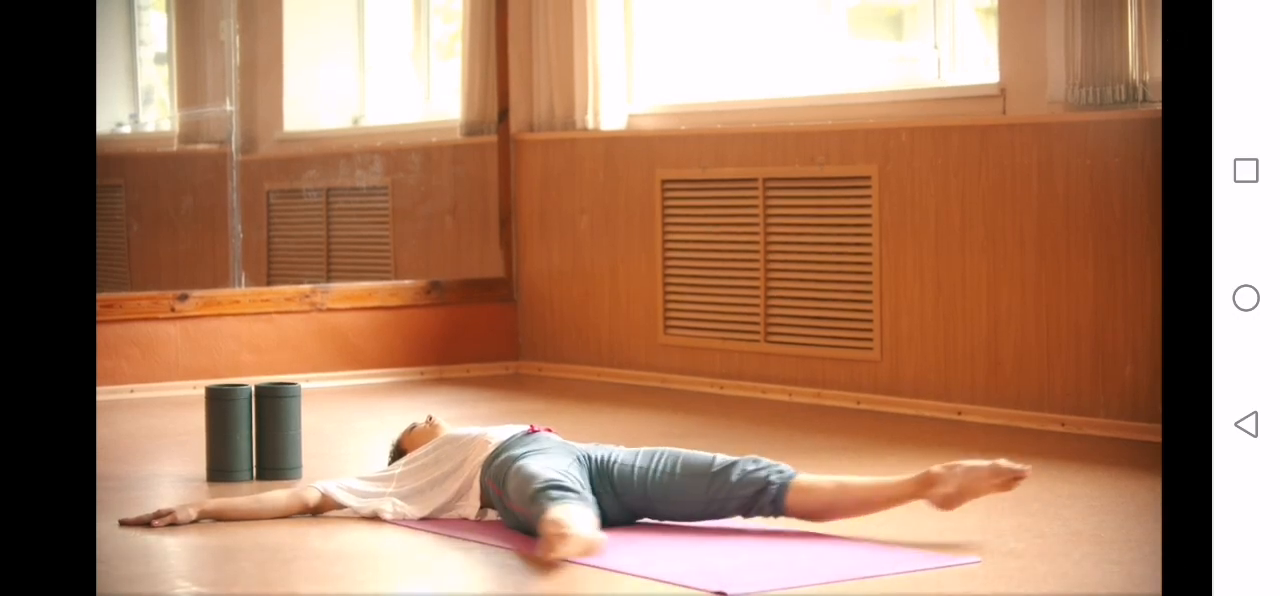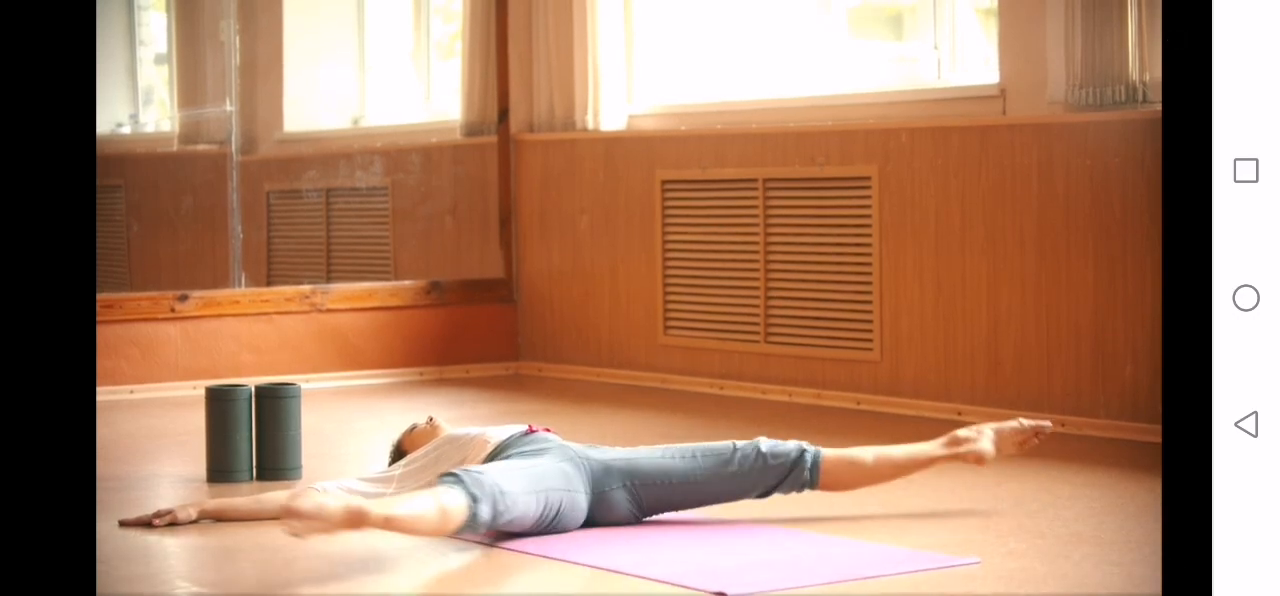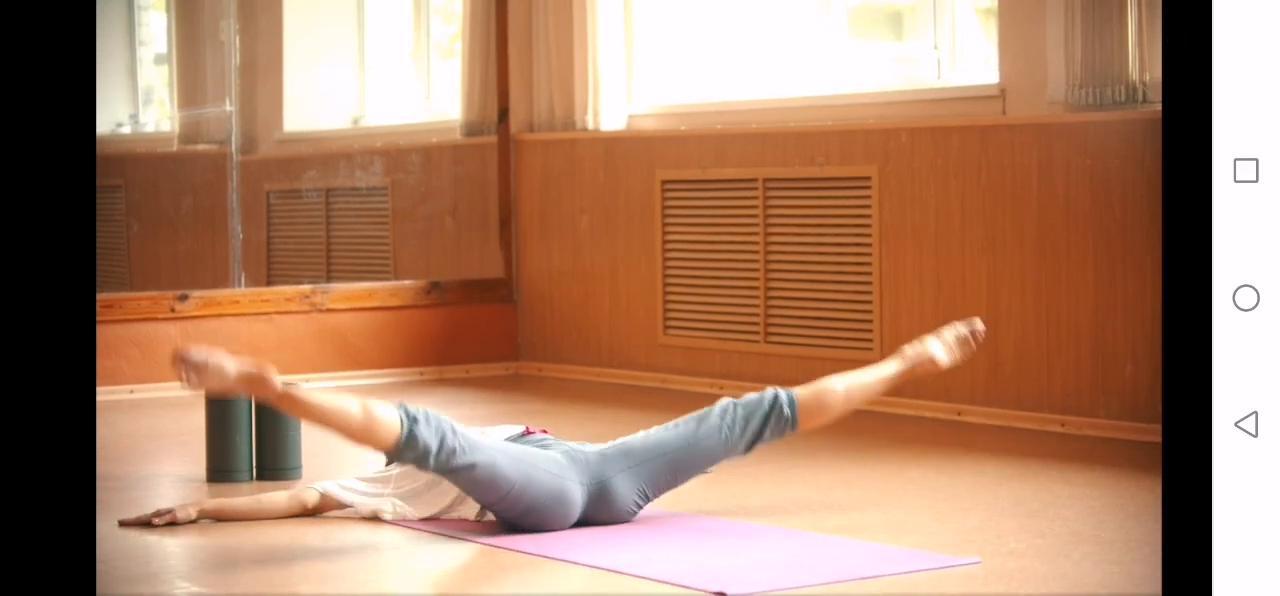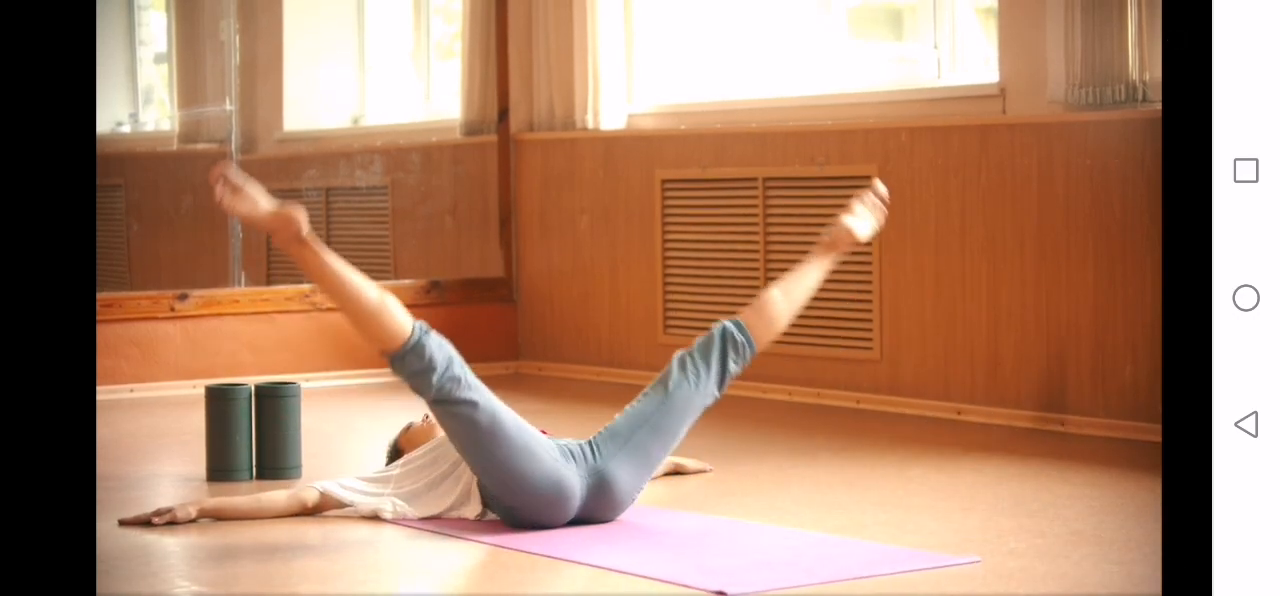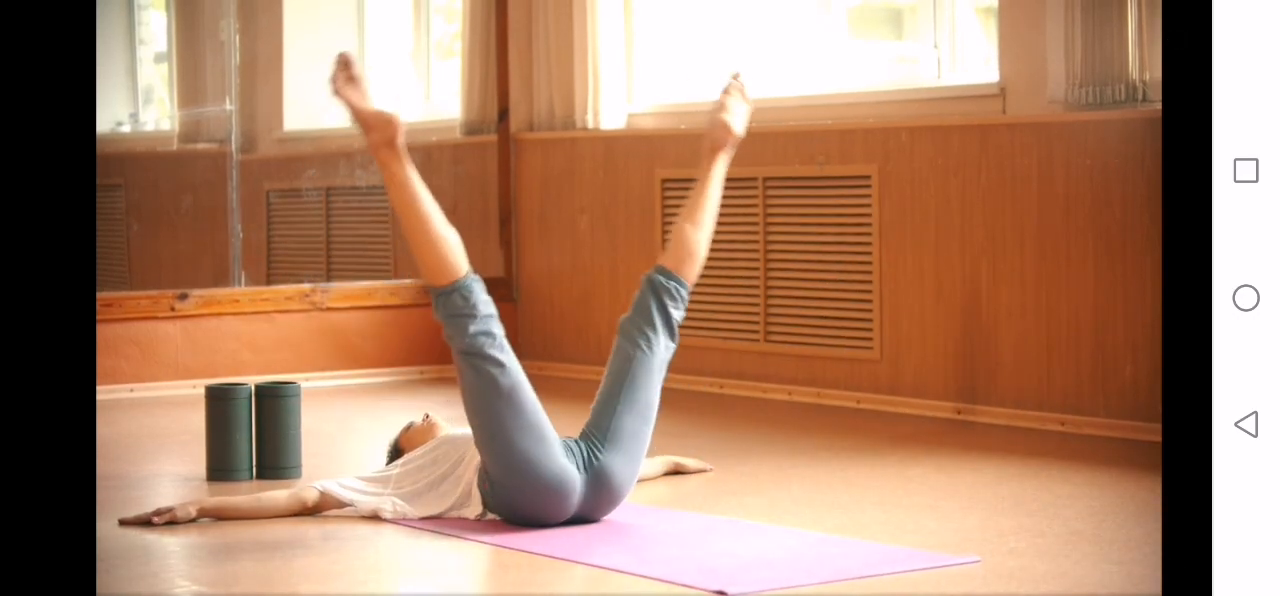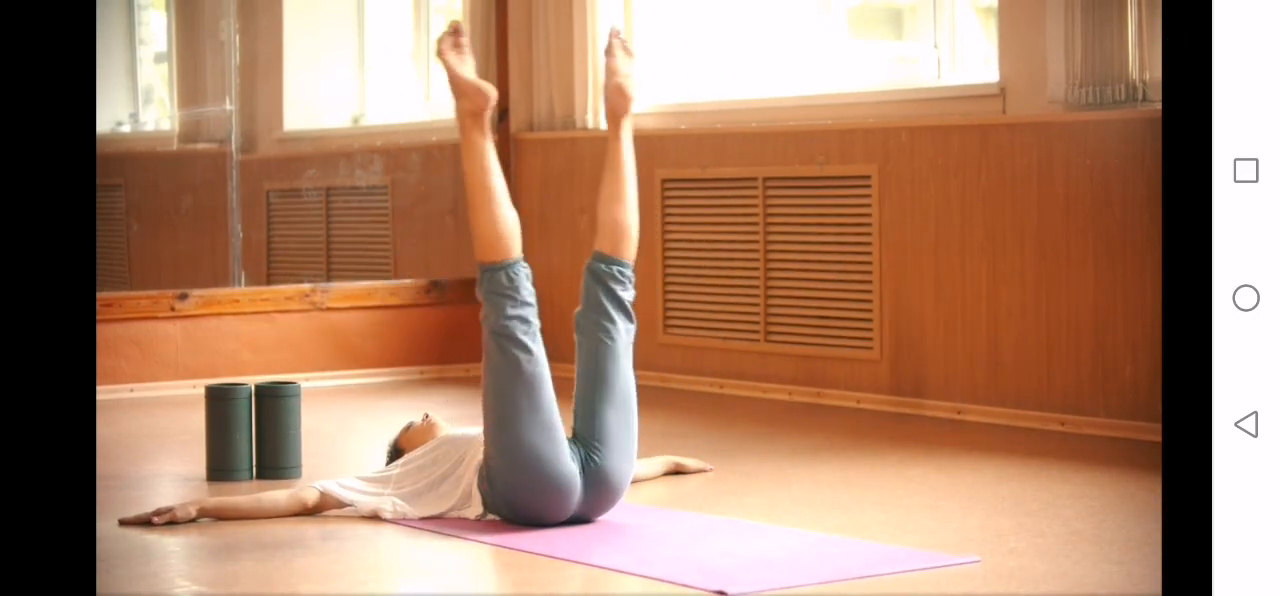
dt=0.5s
person 1, frame 1
left shoulder: (472, 443)
right shoulder: (398, 477)
right elbow: (299, 498)
right wrist: (199, 508)
left hip: (582, 455)
right hip: (523, 469)
left knee: (750, 479)
right knee: (567, 498)
left ankle: (924, 482)
person 1, frame 2
left shoulder: (473, 450)
right shoulder: (400, 476)
right elbow: (345, 493)
right wrist: (201, 510)
left hip: (583, 466)
right hip: (540, 475)
left knee: (778, 460)
person 1, frame 3
left shoulder: (441, 461)
right shoulder: (395, 483)
right elbow: (302, 495)
right wrist: (201, 507)
left hip: (588, 475)
right hip: (545, 487)
left knee: (762, 411)
person 1, frame 4
left shoulder: (470, 457)
right shoulder: (400, 480)
right elbow: (297, 497)
left wrist: (668, 437)
right wrist: (198, 507)
left hip: (593, 477)
right hip: (542, 489)
left knee: (719, 350)
right knee: (450, 358)
person 1, frame 5
left shoulder: (477, 451)
right shoulder: (404, 477)
right elbow: (303, 495)
left wrist: (662, 460)
right wrist: (201, 507)
left hip: (592, 478)
right hip: (539, 487)
left knee: (659, 301)
right knee: (469, 313)
person 1, frame 6
left shoulder: (474, 451)
right shoulder: (407, 475)
right elbow: (301, 498)
left wrist: (663, 462)
right wrist: (198, 507)
left hip: (592, 484)
right hip: (537, 490)
left knee: (609, 289)
right knee: (510, 300)
